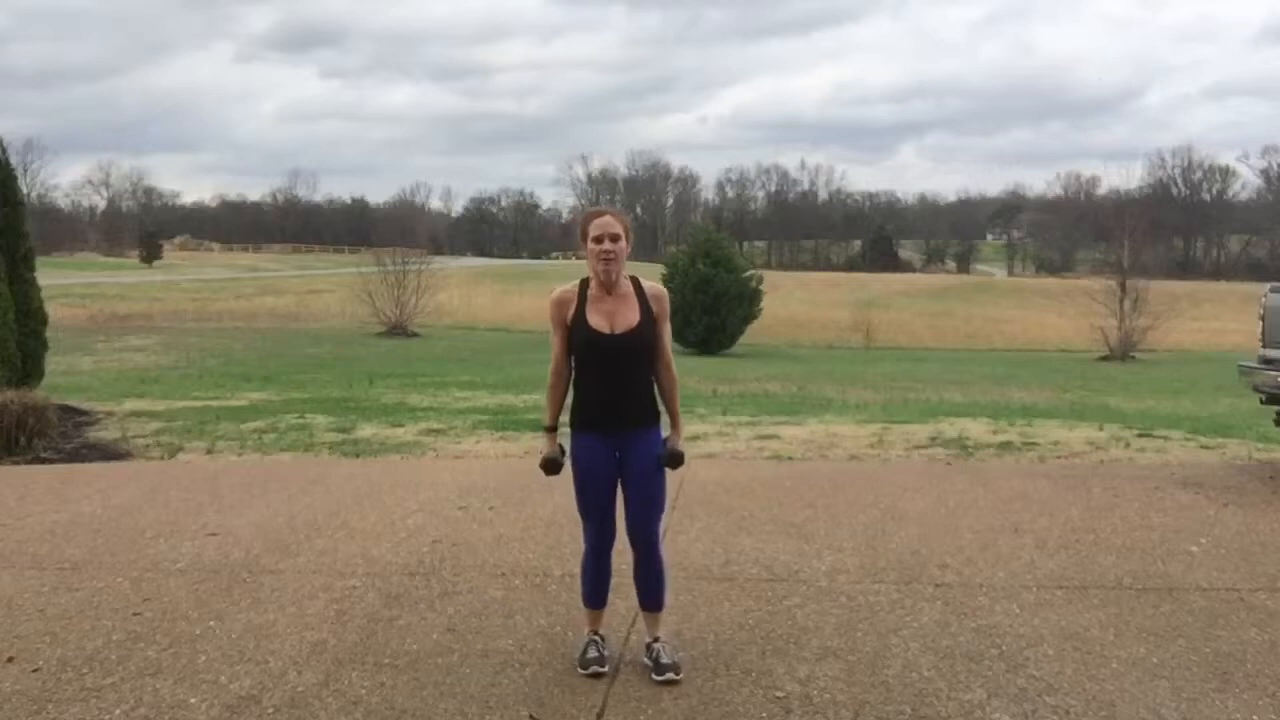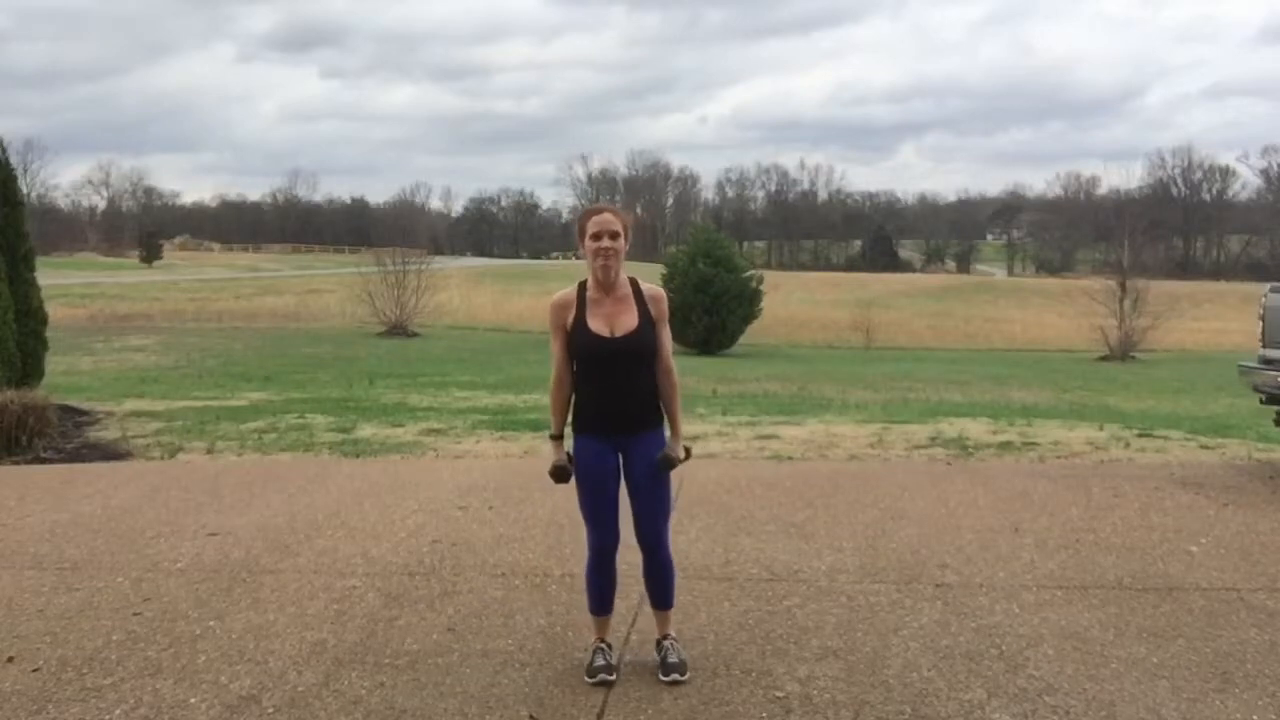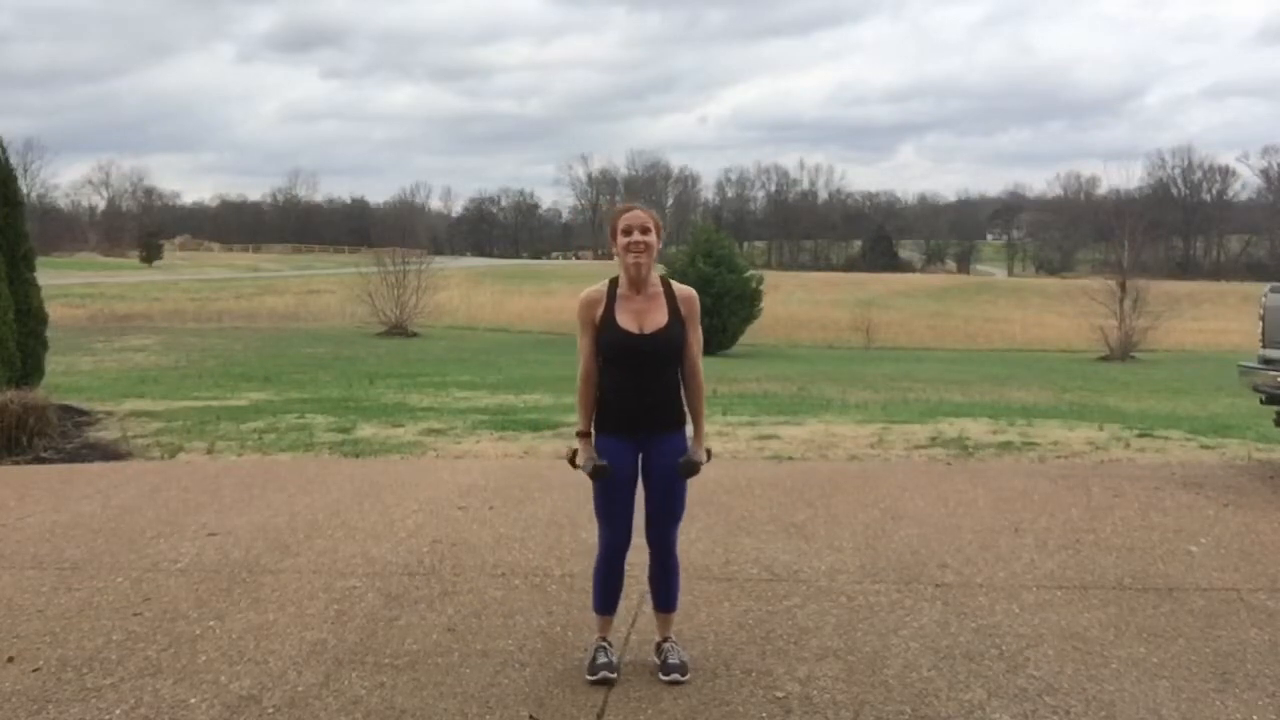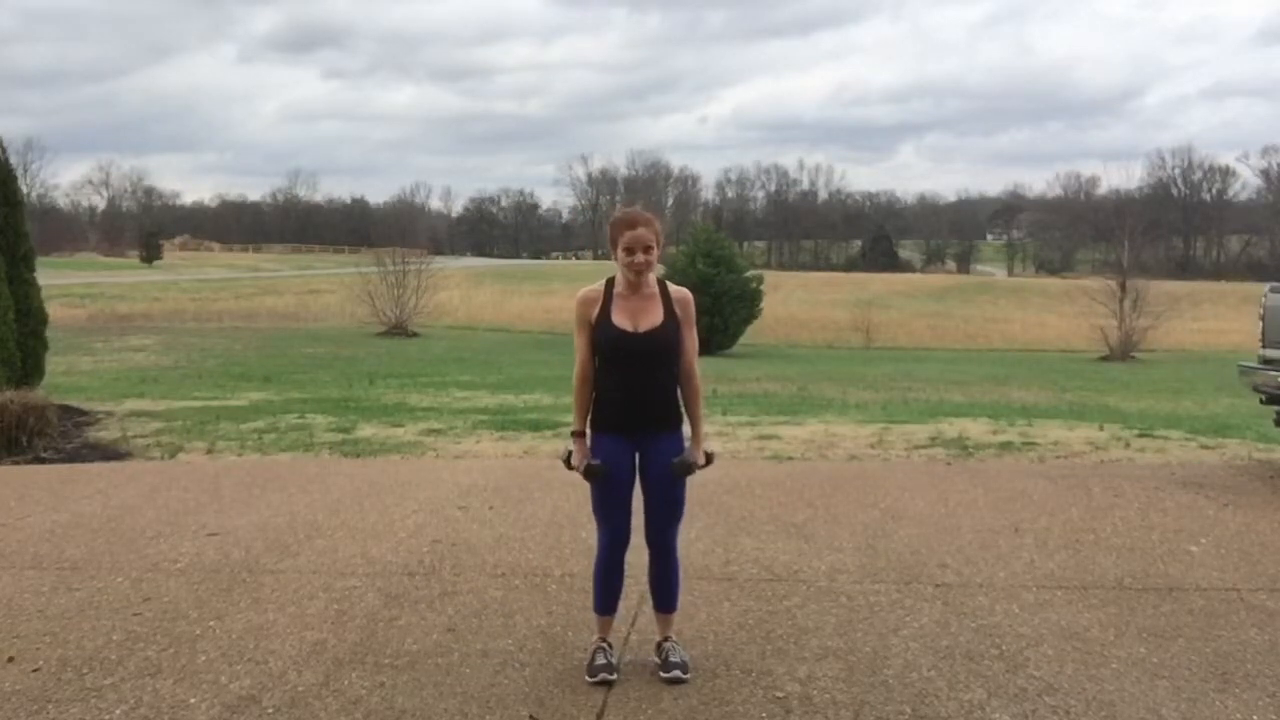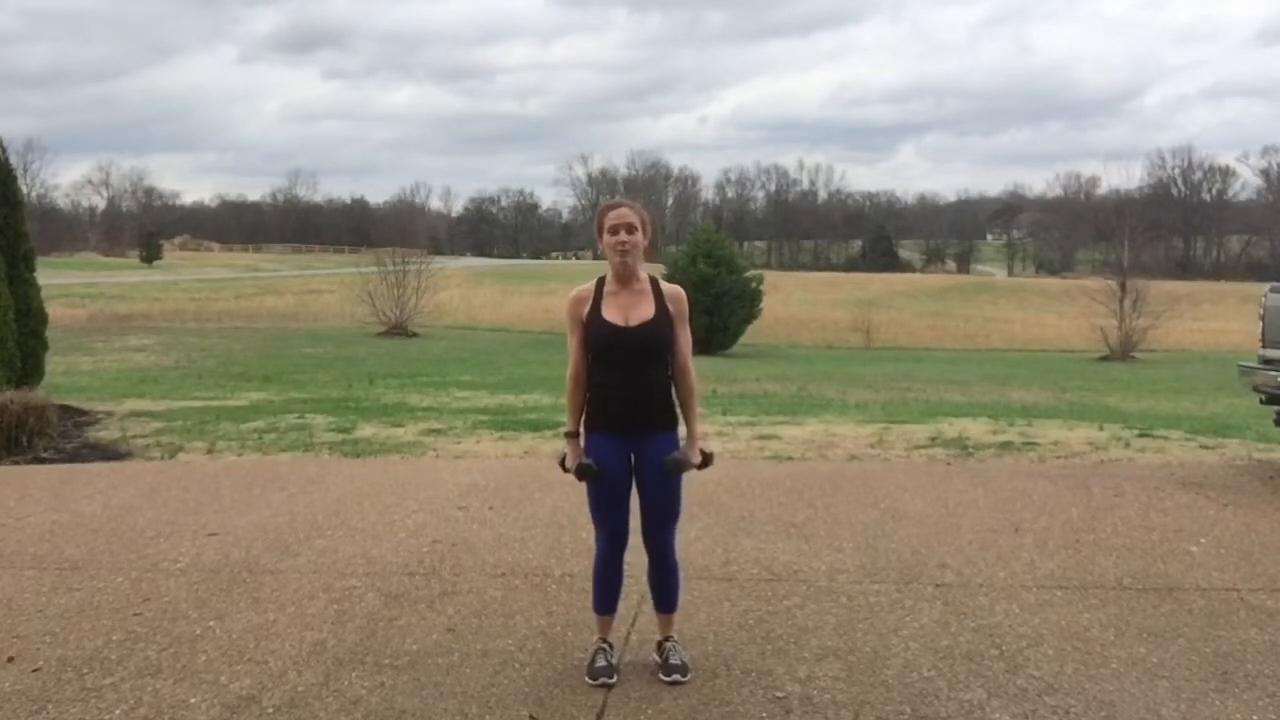
dt=0.7s
person 1, frame 1
left shoulder: (654, 296)
right shoulder: (566, 300)
left elbow: (665, 366)
right elbow: (559, 371)
left wrist: (676, 428)
right wrist: (550, 432)
left hip: (643, 432)
right hip: (590, 434)
left knee: (646, 538)
right knee: (598, 539)
left ankle: (655, 639)
right ankle: (593, 634)
person 1, frame 2
left shoulder: (652, 297)
right shoulder: (564, 304)
left elbow: (665, 370)
right elbow: (562, 378)
left wrist: (676, 433)
right wrist: (557, 440)
left hip: (646, 434)
right hip: (592, 438)
left knee: (655, 539)
right knee: (602, 543)
left ankle: (666, 636)
right ankle: (601, 642)
person 1, frame 3
left shoulder: (684, 298)
right shoulder: (594, 301)
left elbow: (693, 373)
right elbow: (588, 375)
left wrist: (699, 436)
right wrist: (584, 437)
left hip: (668, 435)
right hip: (614, 436)
left knee: (663, 540)
right knee: (613, 541)
left ankle: (666, 639)
right ankle: (602, 640)
person 1, frame 4
left shoulder: (679, 299)
right shoulder: (590, 300)
left elbow: (689, 373)
right elbow: (584, 374)
left wrist: (697, 438)
right wrist: (579, 437)
left hip: (664, 435)
right hip: (610, 435)
left knee: (663, 539)
right knee: (612, 539)
left ankle: (667, 639)
right ankle: (602, 641)
person 1, frame 5
left shoulder: (672, 296)
right shoulder: (582, 299)
left elbow: (684, 371)
right elbow: (577, 374)
left wrist: (693, 436)
right wrist: (572, 438)
left hip: (658, 434)
right hip: (604, 436)
left knee: (660, 541)
right knee: (611, 541)
left ankle: (667, 640)
right ankle: (602, 642)
